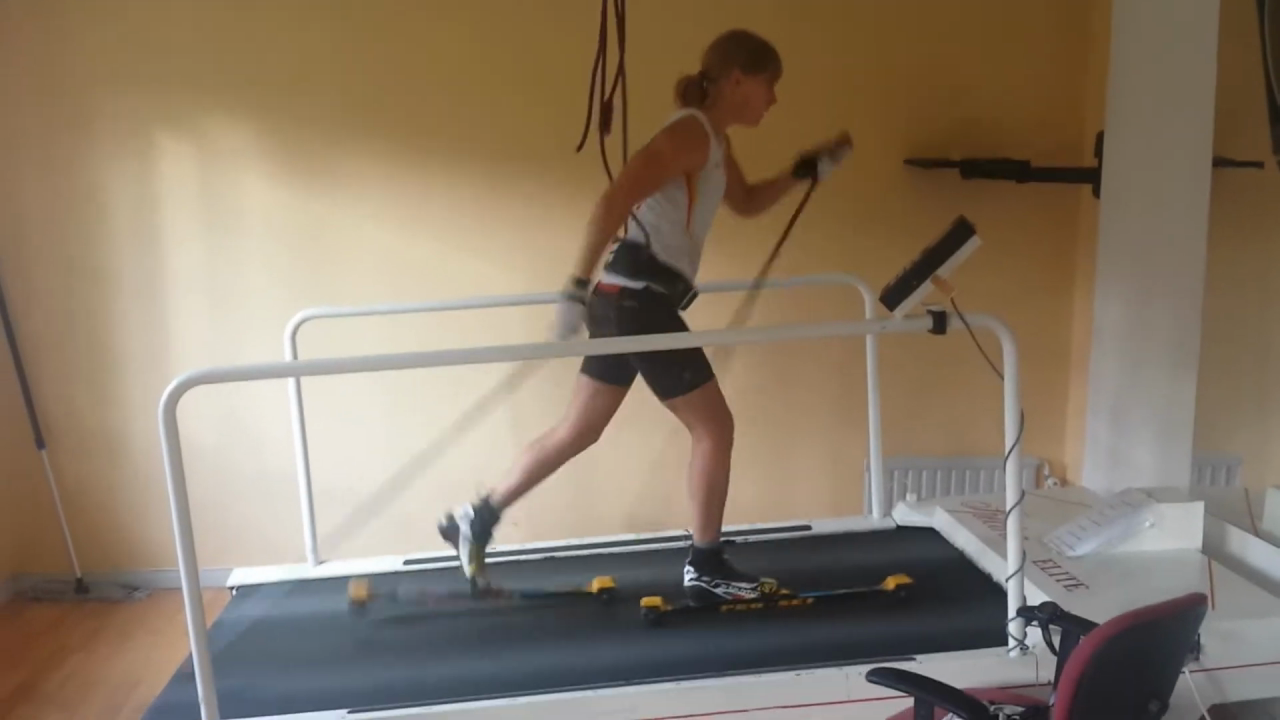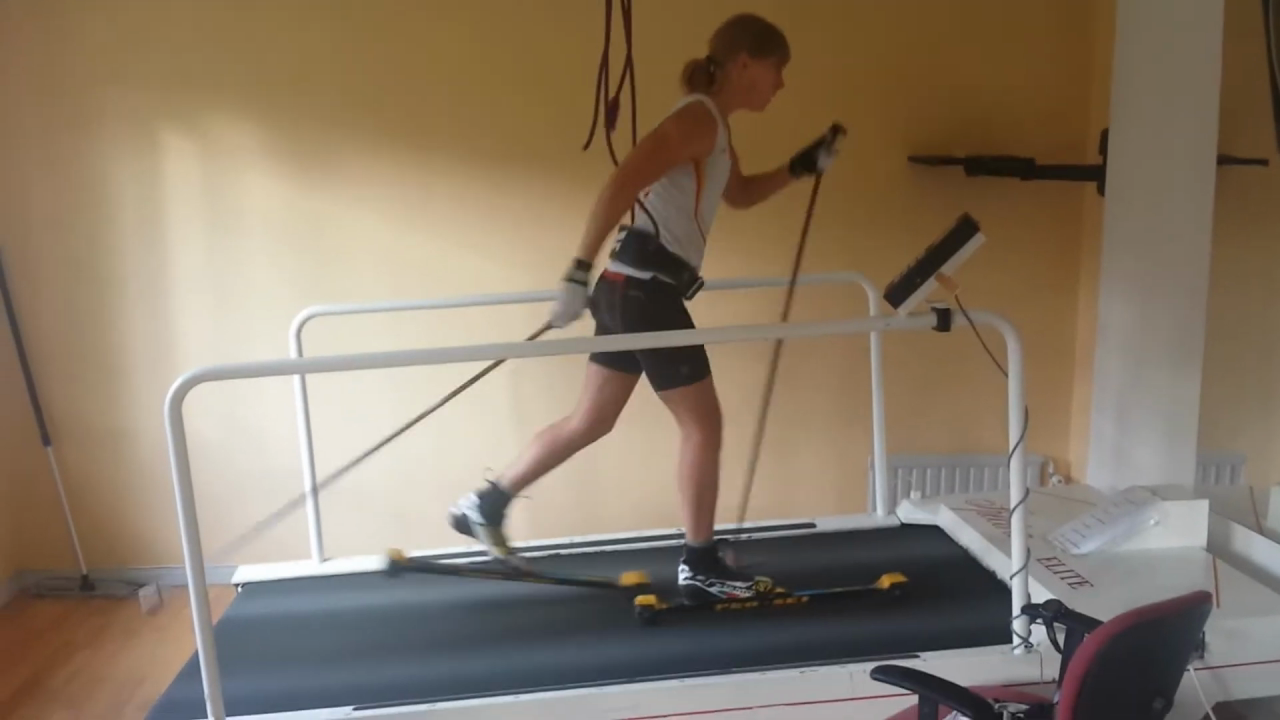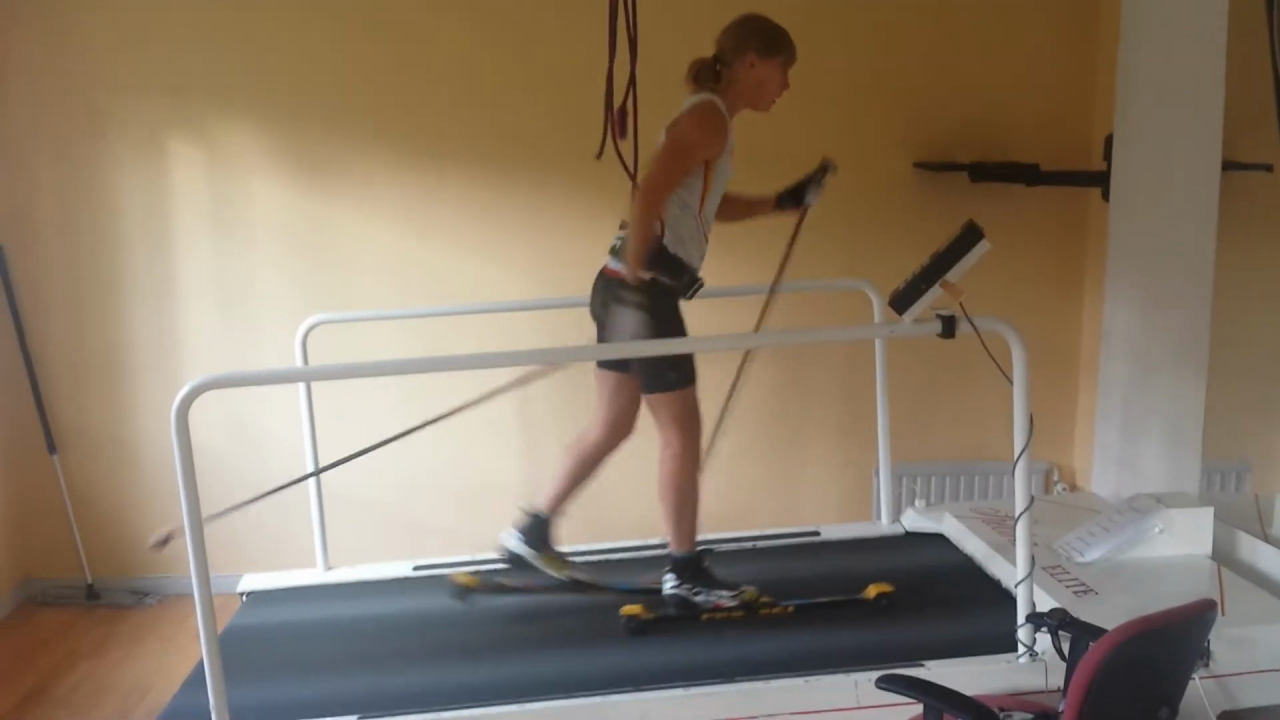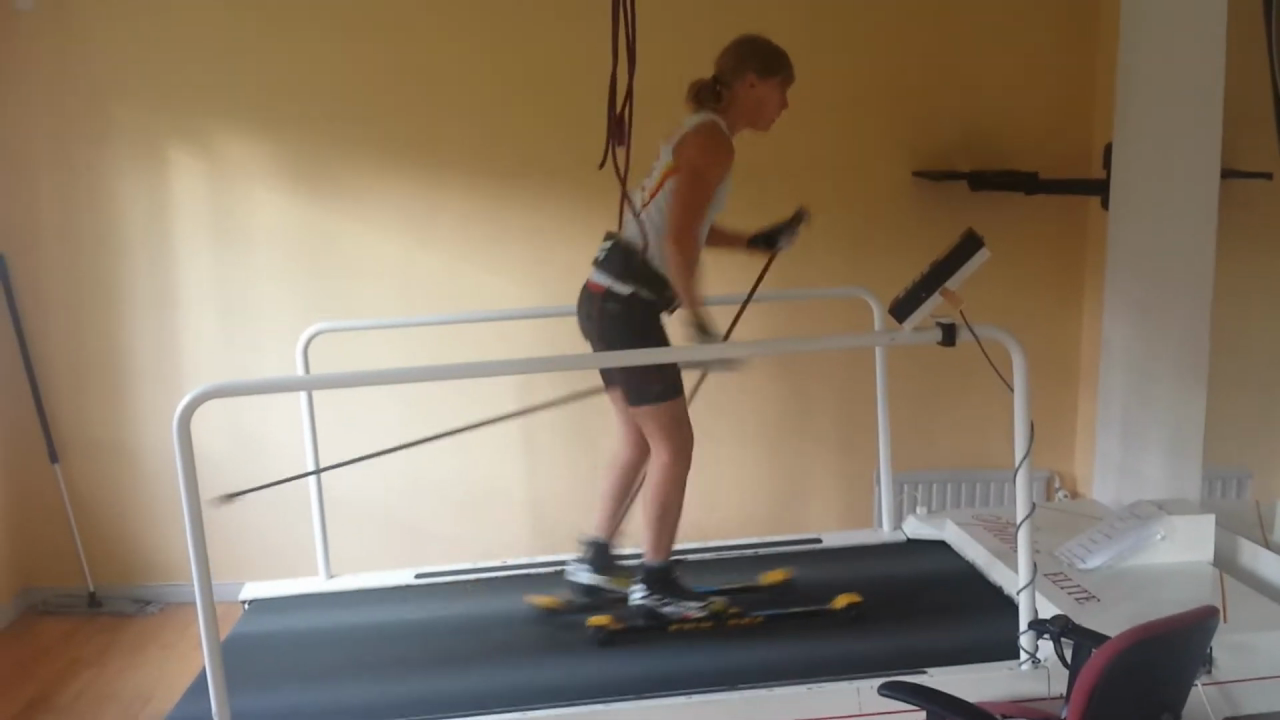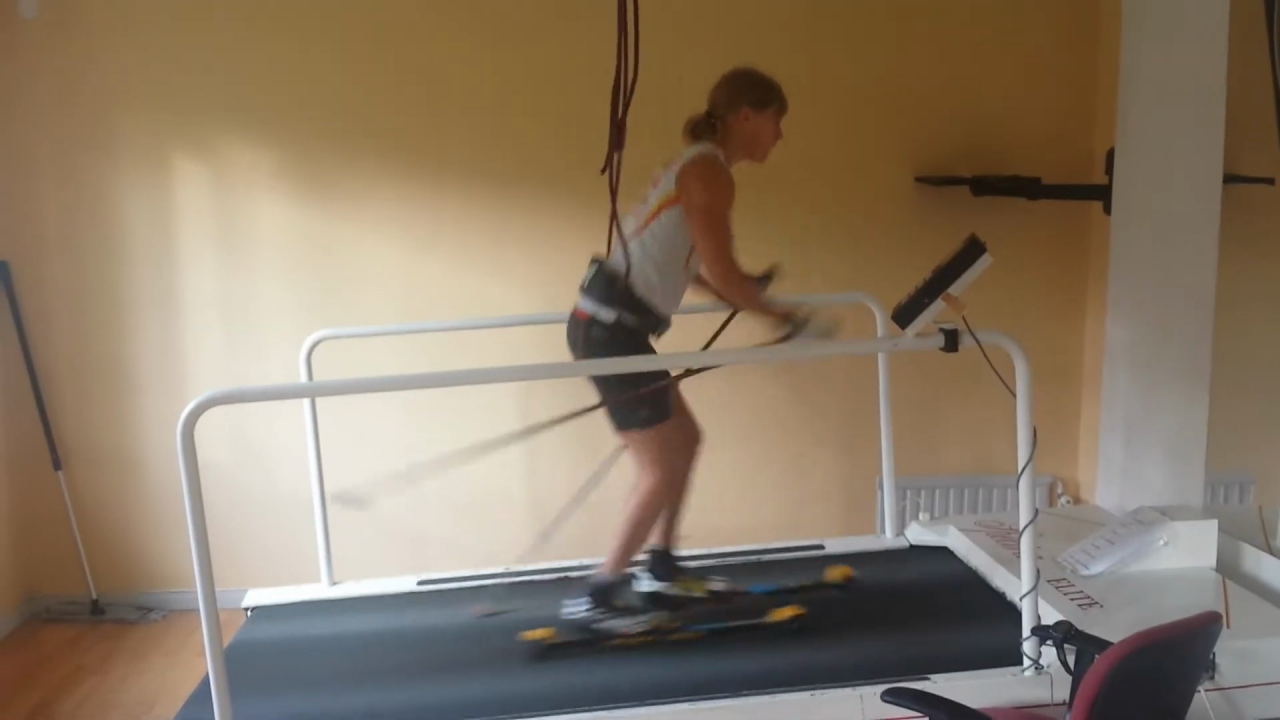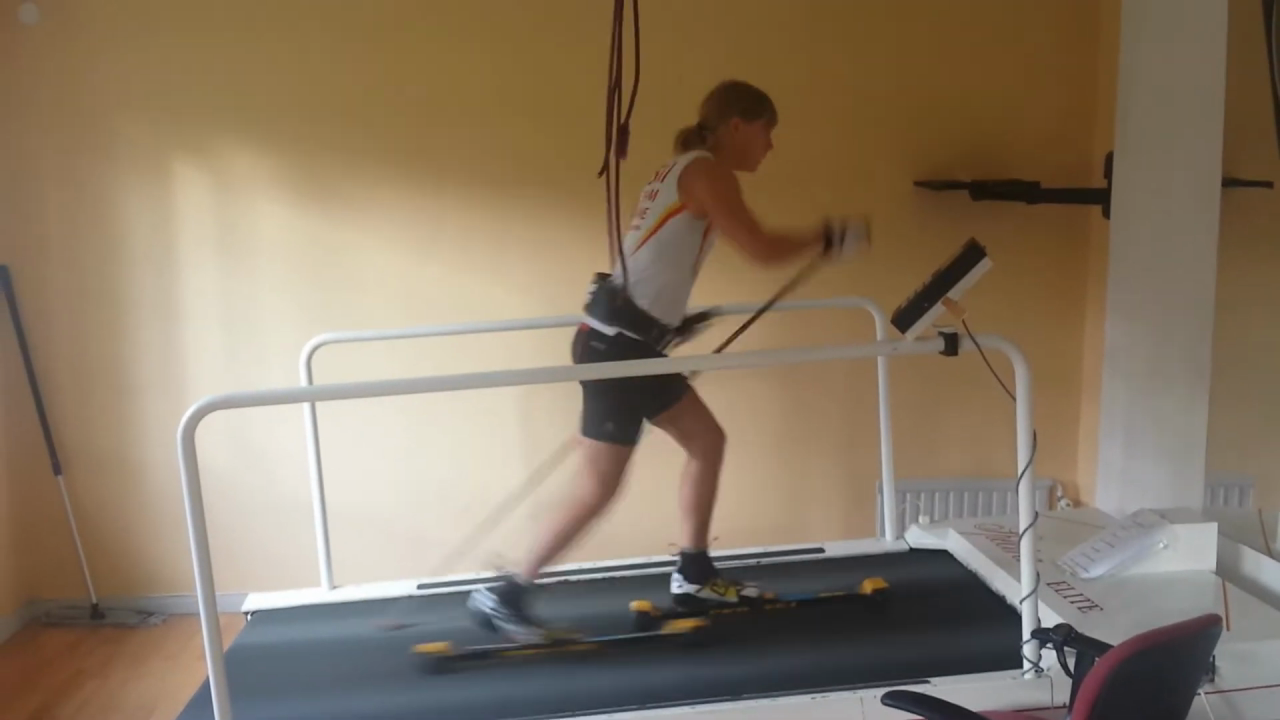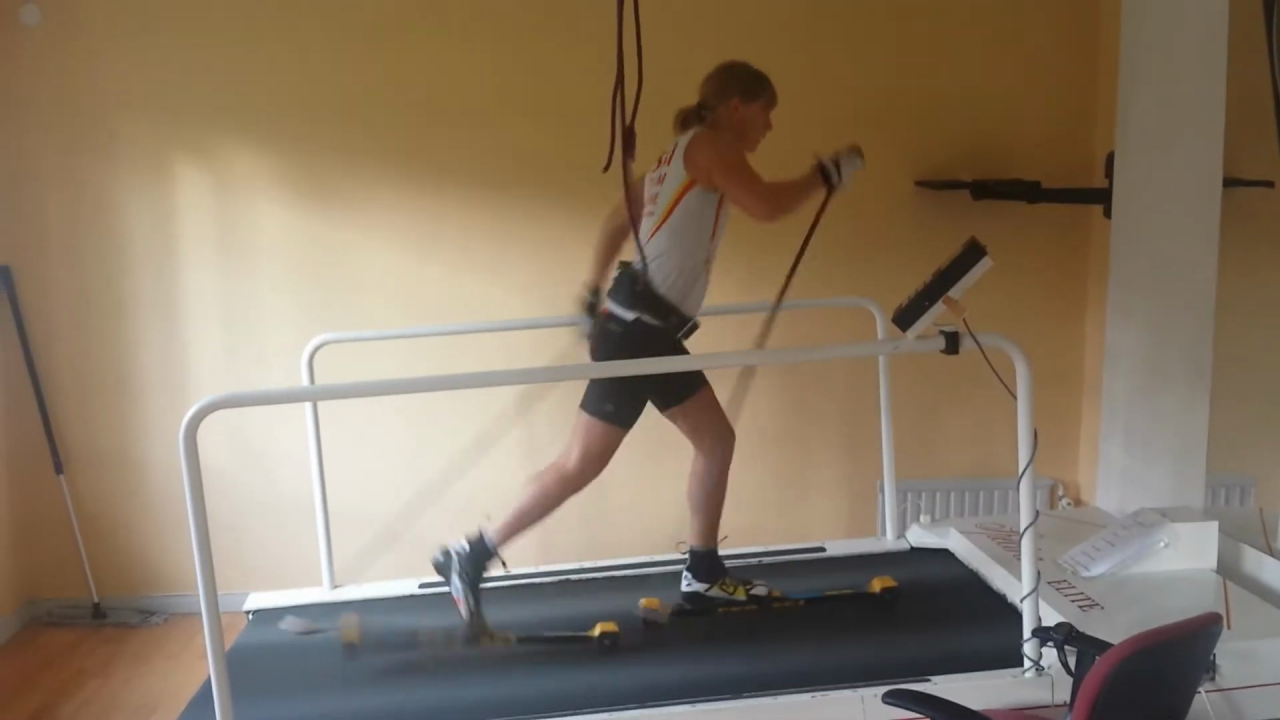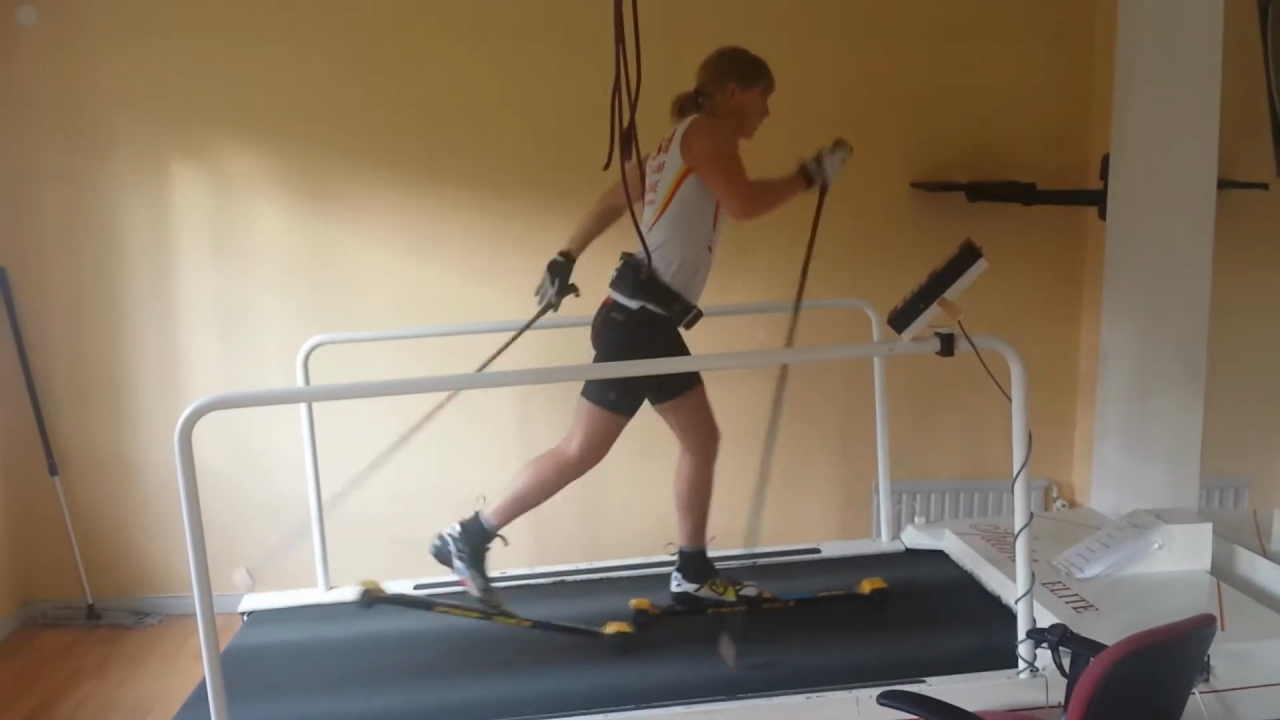
dt=0.1s
person 1, frame 1
left shoulder: (711, 139)
right shoulder: (690, 134)
left elbow: (747, 201)
right elbow: (613, 201)
left wrist: (804, 171)
right wrist: (578, 288)
left hip: (628, 299)
right hip: (637, 301)
left knee: (578, 430)
right knee: (714, 429)
left ankle: (477, 518)
right ankle: (705, 566)
person 1, frame 2
left shoulder: (715, 125)
right shoulder: (697, 119)
left elbow: (741, 195)
right elbow: (620, 185)
left wrist: (802, 166)
right wrist: (579, 271)
left hip: (633, 289)
right hip: (644, 290)
left knee: (591, 420)
right knee: (703, 425)
left ankle: (489, 503)
right ankle: (699, 565)
person 1, frame 3
left shoulder: (708, 118)
right shoulder: (707, 119)
left elbow: (707, 208)
right elbow: (648, 202)
left wrist: (789, 198)
right wrist: (630, 294)
left hip: (633, 291)
right hip: (640, 296)
left knee: (611, 425)
right knee: (682, 433)
left ankle: (533, 529)
right ankle: (685, 574)
person 1, frame 4
left shoulder: (703, 136)
right shoulder: (710, 140)
right elbow: (677, 237)
left wrist: (758, 241)
right wrist: (702, 324)
left hip: (616, 300)
right hip: (623, 303)
left knee: (643, 438)
right knee: (672, 445)
left ankle: (596, 557)
right ankle: (655, 584)
person 1, frame 5
left shoulder: (695, 165)
right shoulder: (710, 175)
right elbow: (718, 269)
left wrist: (743, 290)
right wrist: (785, 318)
left hip: (611, 322)
right hip: (608, 329)
left knee: (683, 439)
right knee: (660, 468)
left ankle: (658, 566)
right ankle: (598, 595)
person 1, frame 6
left shoulder: (678, 172)
right shoulder: (706, 174)
right elbow: (759, 248)
left wrist: (674, 315)
right wrist: (827, 238)
left hip: (631, 341)
right hip: (617, 344)
left knee: (709, 444)
right knee: (597, 489)
left ankle: (693, 574)
right ankle: (508, 594)
person 1, frame 7
left shoulder: (679, 156)
right shoulder: (710, 146)
left elbow: (619, 222)
right elbow: (764, 206)
left wrist: (592, 292)
right wrist: (825, 175)
left hip: (647, 329)
right hip: (635, 332)
left knee: (718, 441)
right knee: (581, 466)
left ankle: (703, 573)
right ankle: (470, 556)
person 1, frame 8
left shoulder: (675, 144)
right shoulder: (706, 133)
left elbow: (607, 204)
right elbow: (744, 203)
left wrist: (564, 259)
right wrist: (809, 175)
left hip: (650, 319)
right hip: (637, 320)
left knee: (701, 440)
right knee: (581, 452)
left ankle: (692, 573)
right ankle: (470, 537)
